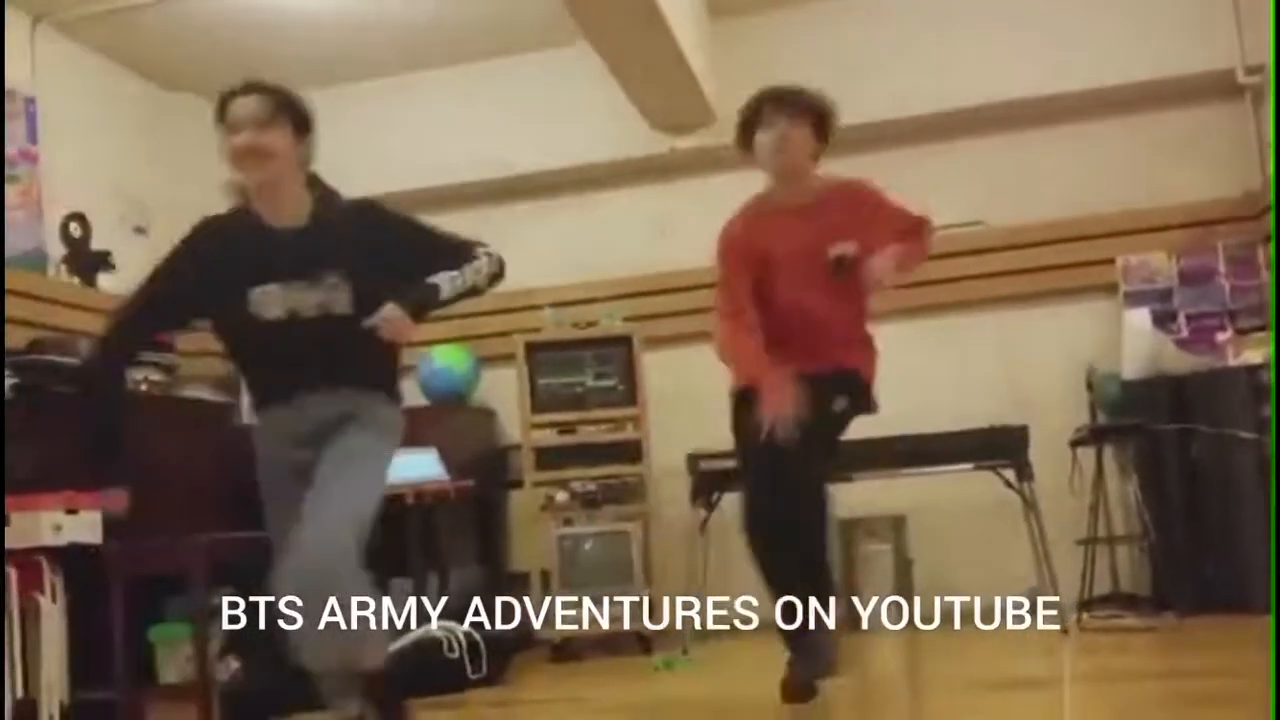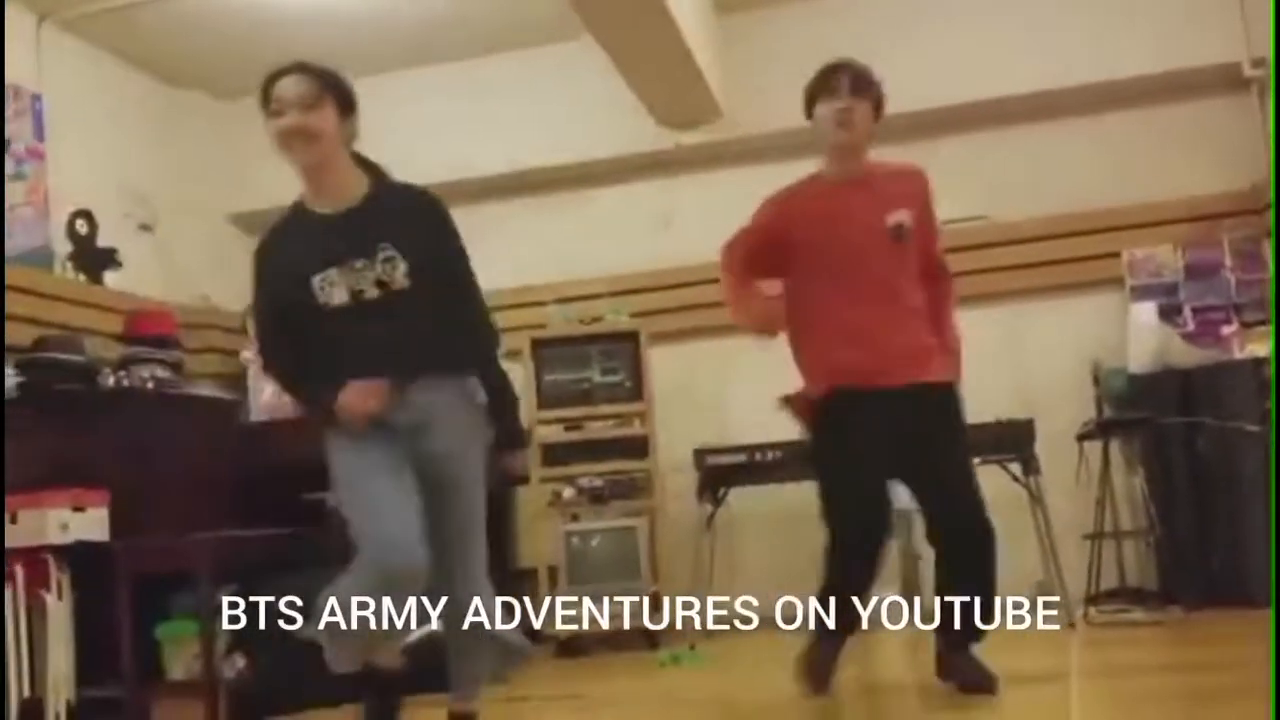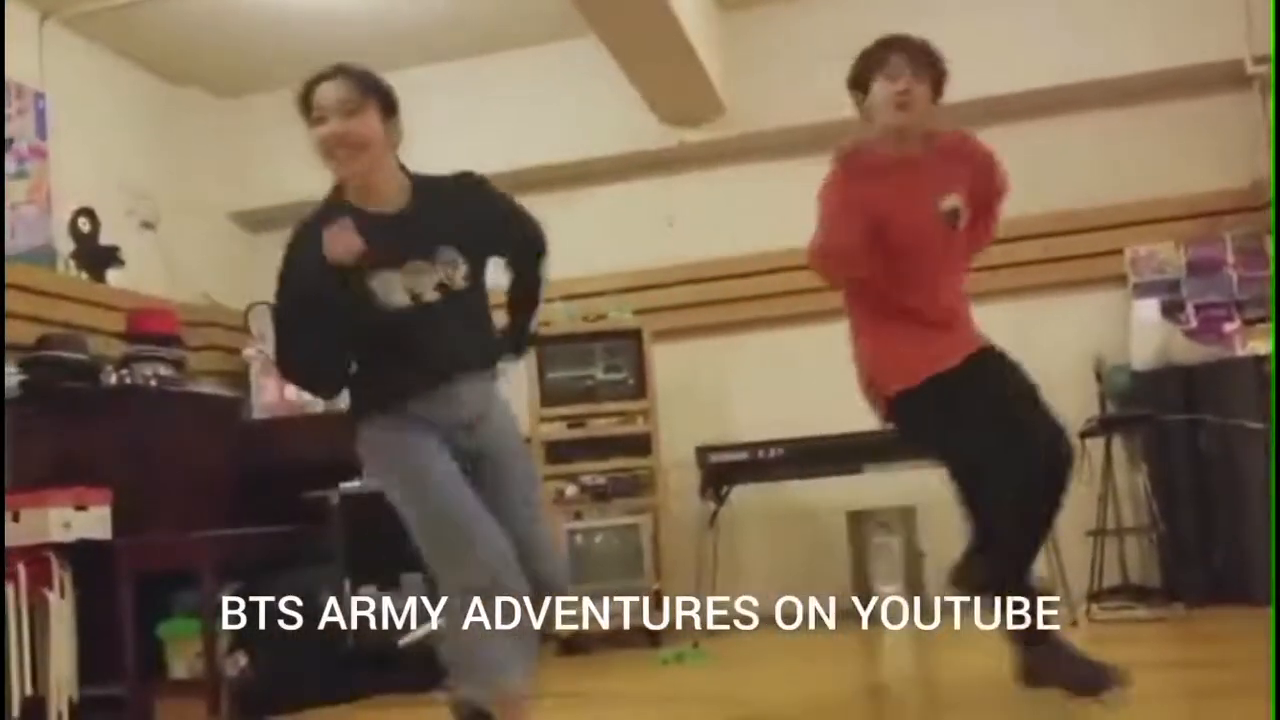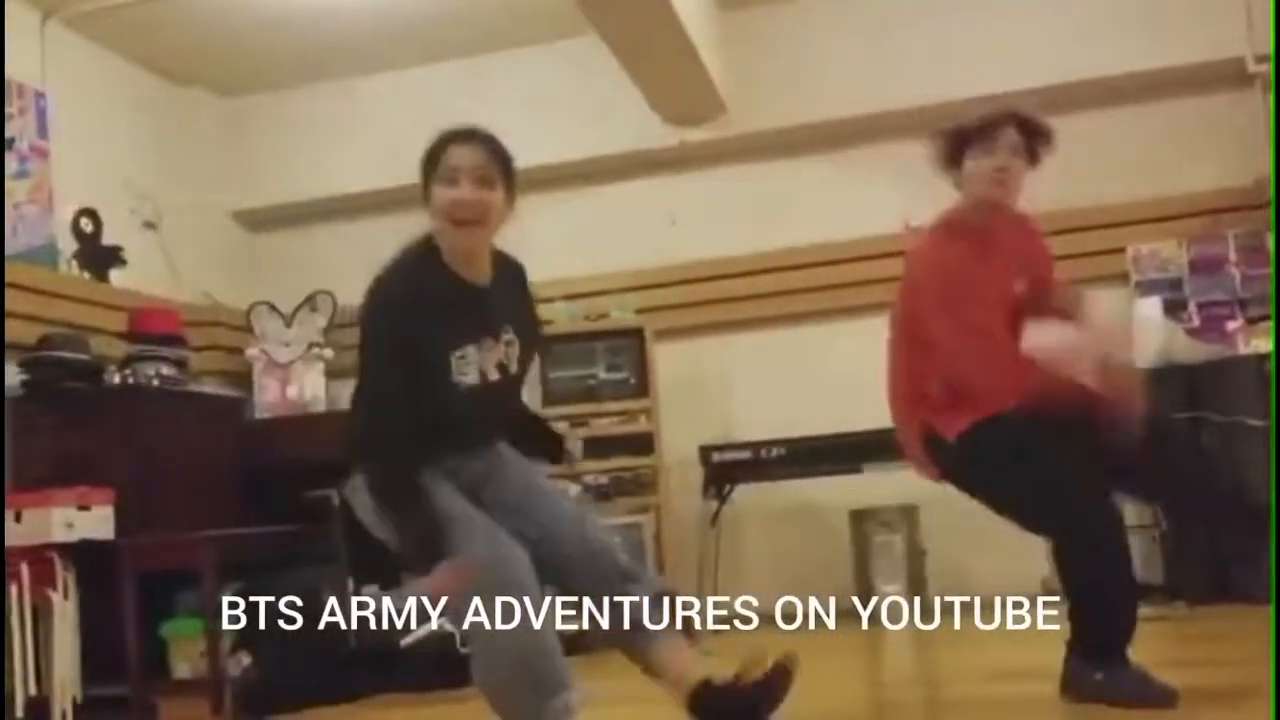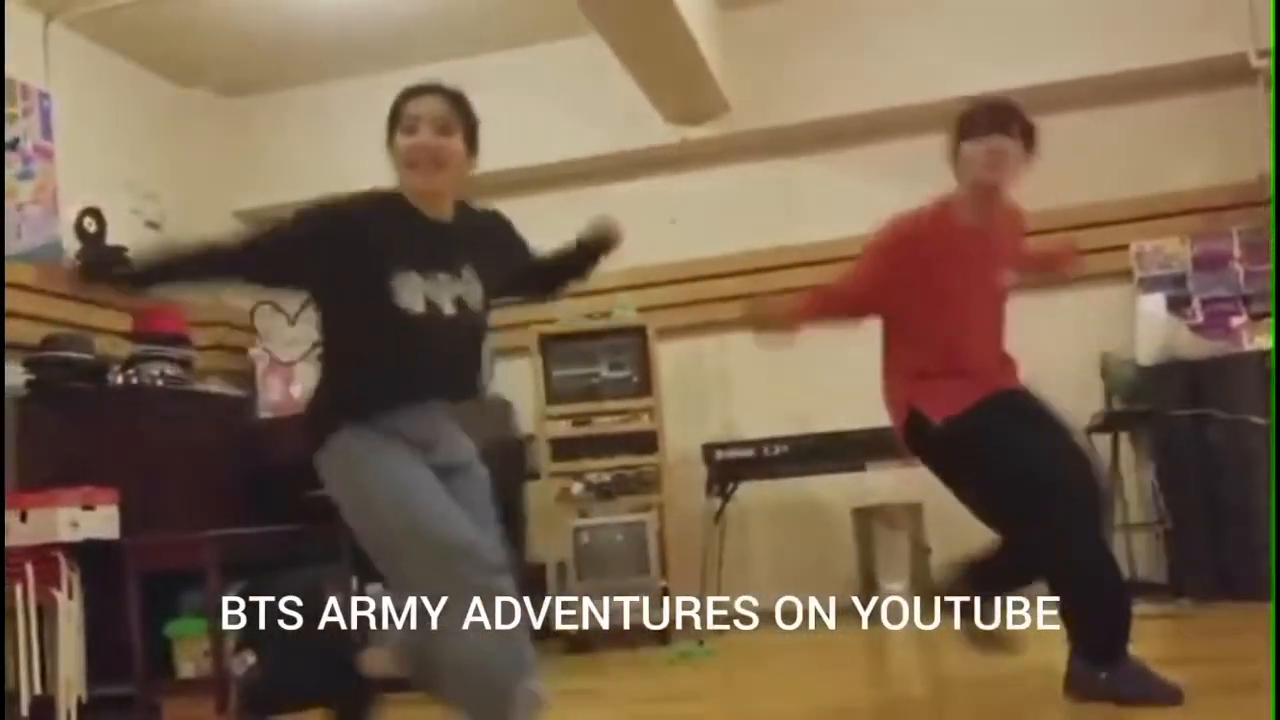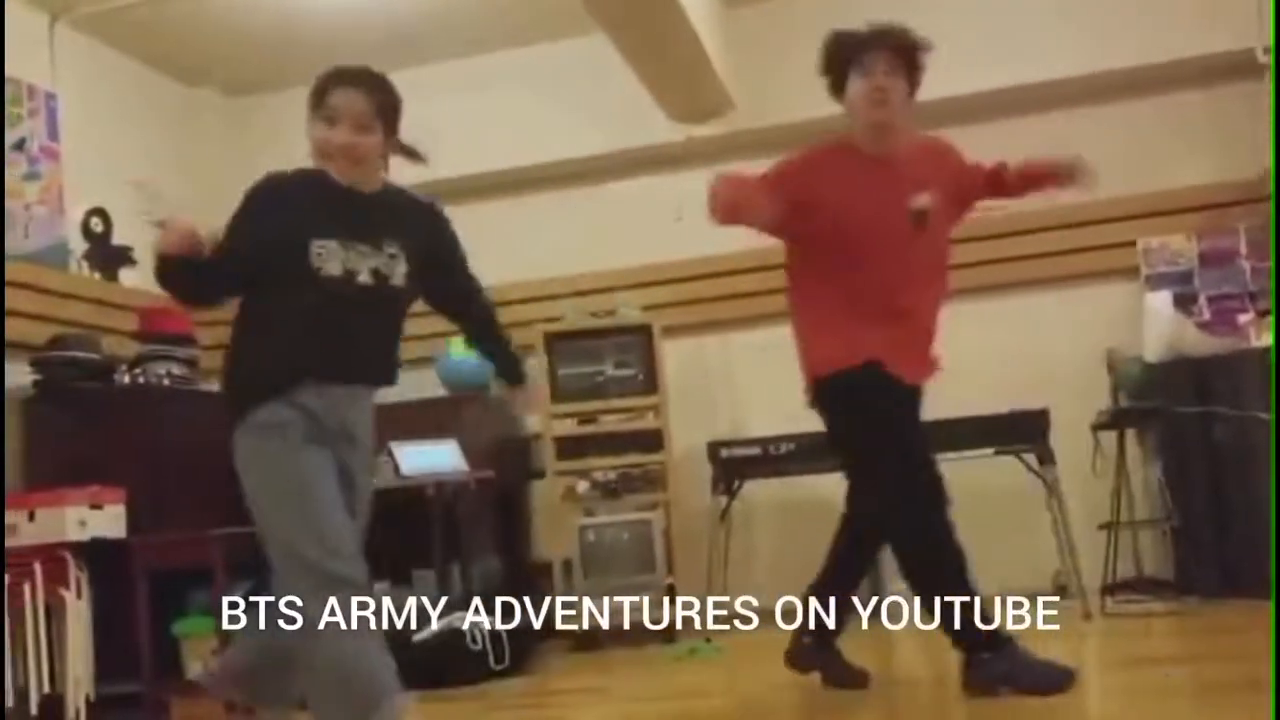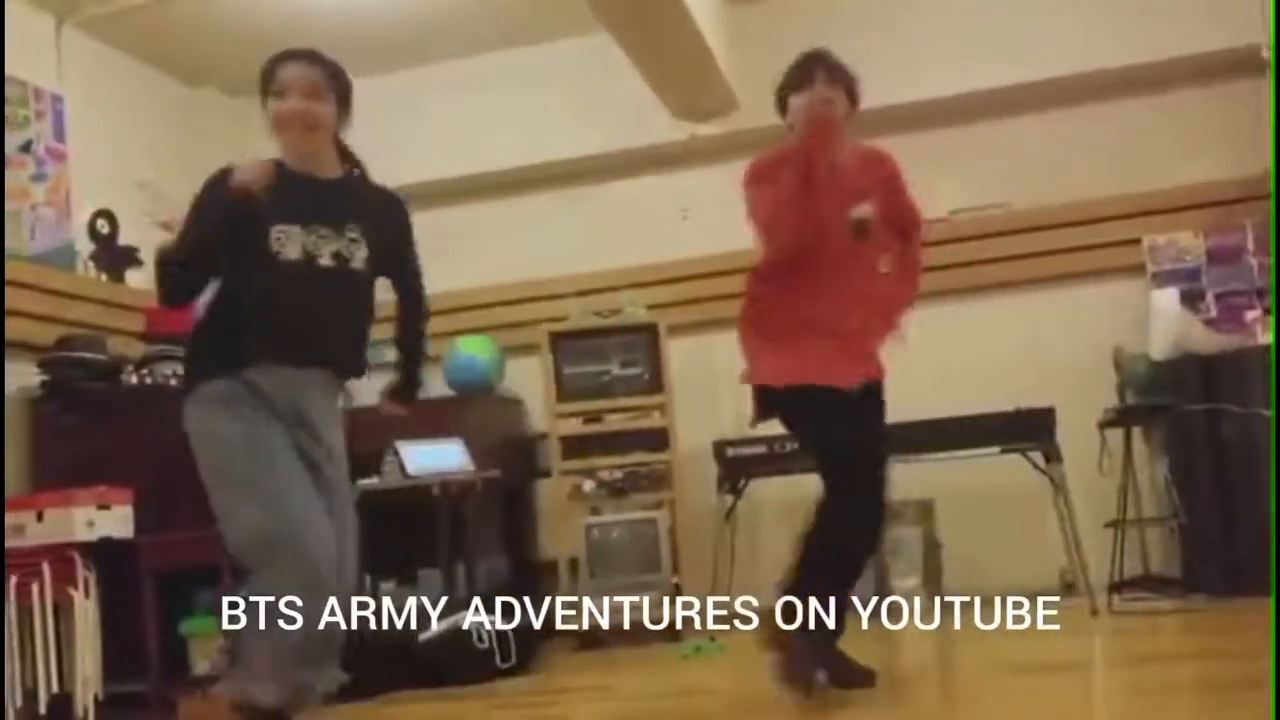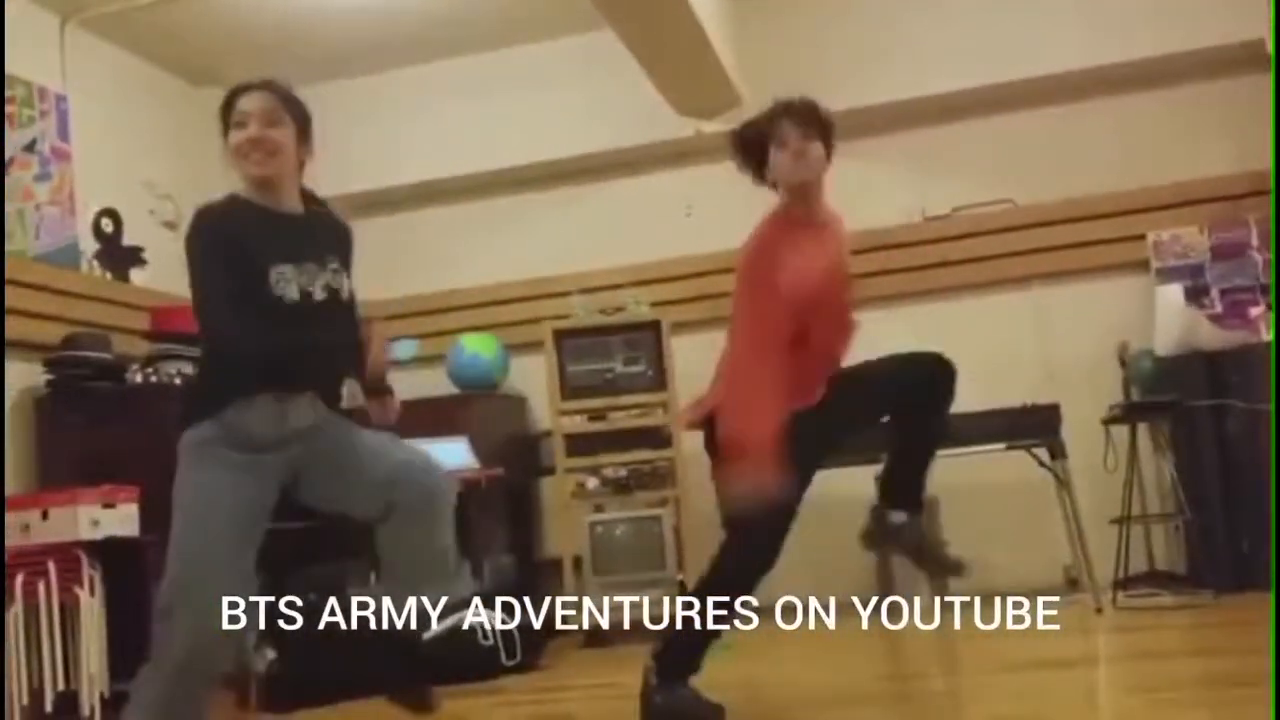
dt=0.2s
person 1, frame 1
left shoulder: (361, 228)
right shoulder: (213, 248)
left elbow: (485, 261)
right elbow: (121, 338)
left wrist: (415, 305)
right wrist: (106, 461)
left hip: (362, 416)
right hip: (279, 426)
left knee: (318, 556)
right knee: (299, 579)
person 1, frame 2
left shoulder: (414, 211)
right shoulder: (282, 247)
left elbow: (470, 314)
right elbow: (279, 353)
left wrist: (505, 418)
right wrist: (330, 396)
left hip: (447, 404)
right hip: (360, 424)
left knee: (461, 577)
right knee: (393, 561)
right ankle: (376, 666)
person 1, frame 3
left shoulder: (462, 198)
right shoulder: (313, 240)
left elbow: (527, 239)
right elbow: (300, 364)
left wrist: (520, 323)
right wrist: (340, 269)
left hip: (476, 400)
right hip: (397, 420)
left knee: (535, 563)
right knee: (479, 561)
person 1, frame 4
left shoulder: (509, 280)
right shoulder: (399, 293)
right elbow: (379, 439)
left wrist: (546, 443)
right wrist: (428, 551)
left hip: (481, 458)
right hip: (410, 473)
left knee: (595, 561)
right knee: (501, 576)
person 1, frame 5
left shoulder: (487, 234)
right shoulder: (348, 224)
left elbow: (530, 281)
right elbow: (231, 261)
left wrist: (588, 249)
right wrist: (116, 275)
left hip: (437, 428)
right hip: (362, 434)
left knee: (468, 574)
right knee: (473, 572)
person 1, frame 6
left shoulder: (420, 223)
right shoulder: (277, 199)
left elbow: (466, 304)
right elbow: (209, 287)
left wrist: (511, 370)
right wrist: (179, 259)
left hip: (352, 416)
right hip: (275, 415)
left knee: (311, 591)
right knee: (329, 586)
person 1, frame 7
left shoulder: (378, 208)
right shoulder: (235, 189)
left elbow: (408, 292)
right elbow: (175, 288)
left wrist: (410, 375)
right wrist: (234, 202)
left hip: (316, 402)
right hip: (233, 395)
left knee: (332, 581)
right knee: (303, 554)
person 1, frame 8
left shoulder: (332, 234)
right shoulder: (216, 229)
right elbow: (228, 337)
left wrist: (373, 387)
right wrist: (343, 354)
left hip: (315, 424)
right hip: (229, 431)
left knee: (424, 486)
right knee: (202, 613)
person 2, frame 1
left shoulder: (856, 199)
right shoulder: (744, 229)
left elbow: (915, 231)
right elbow: (735, 325)
left wrist: (893, 257)
right wrist: (768, 383)
left hip: (838, 369)
right hip: (769, 380)
left knee: (793, 479)
right knee: (766, 514)
left ankle: (816, 625)
right ankle: (805, 647)
person 2, frame 2
left shoulder: (909, 185)
right shoulder: (792, 207)
right elbow: (735, 268)
left wrist: (946, 340)
right wrist: (755, 309)
left hip: (923, 375)
right hip: (842, 386)
left knee: (965, 522)
right knee: (858, 526)
left ankle: (956, 644)
right ankle: (831, 632)
person 2, frame 3
left shoulder: (957, 150)
right shoulder: (850, 175)
left elbow: (989, 190)
right elbow: (832, 267)
left hip: (961, 342)
right hip: (905, 364)
left knee: (1049, 455)
right knee: (1006, 479)
left ankle: (983, 570)
right ankle: (1038, 644)
person 2, frame 4
left shoulder: (1018, 230)
right shoulder: (942, 254)
left elbow: (1040, 289)
right elbow: (981, 365)
left wrist: (1071, 310)
right wrist: (1092, 389)
left hip: (1012, 393)
right hip: (956, 422)
left knee: (1130, 441)
right knee: (1086, 515)
right ankle: (1096, 664)
person 2, frame 5
left shoulder: (1008, 219)
right shoulder: (916, 234)
right elbow: (852, 294)
left wrist: (1045, 260)
right wrist: (790, 312)
left hip: (992, 388)
right hip: (938, 405)
left knee: (1078, 492)
right knee: (1048, 527)
left ankle: (972, 588)
right ankle: (1101, 660)
person 2, frame 6
left shoulder: (936, 158)
right shoulder: (811, 170)
left elbow: (978, 184)
right elbow: (732, 197)
left wrist: (1041, 174)
right wrist: (746, 197)
left hip: (905, 357)
right hip: (845, 358)
left knee: (883, 499)
right knee: (917, 496)
left ankle: (814, 636)
right ankle: (986, 650)
person 2, frame 7
left shoulder: (878, 170)
right shoulder: (769, 172)
left elbow: (907, 248)
right elbow: (781, 238)
left wrist: (884, 312)
right wrist: (811, 154)
left hip: (857, 361)
right hip: (791, 362)
left knee: (861, 500)
right knee: (857, 490)
left ankle: (813, 637)
right ankle: (805, 628)
person 2, frame 8
left shoulder: (825, 225)
right shoulder: (772, 251)
right elbow: (754, 348)
left wrist: (838, 319)
right wrist: (756, 458)
left hip: (811, 393)
right hip: (753, 414)
left knee: (929, 376)
right knee: (749, 552)
left ankle: (896, 514)
